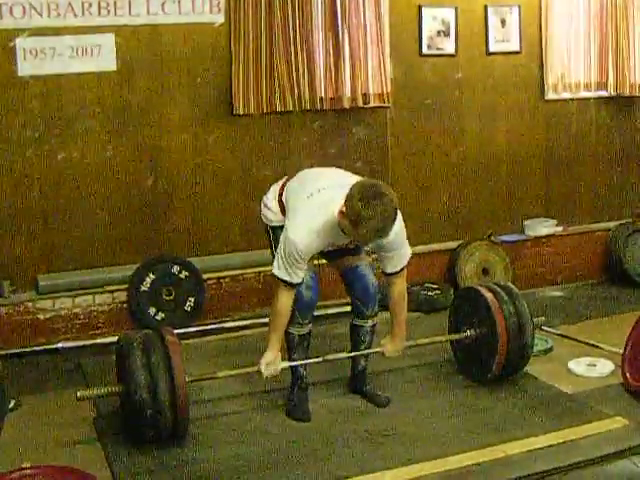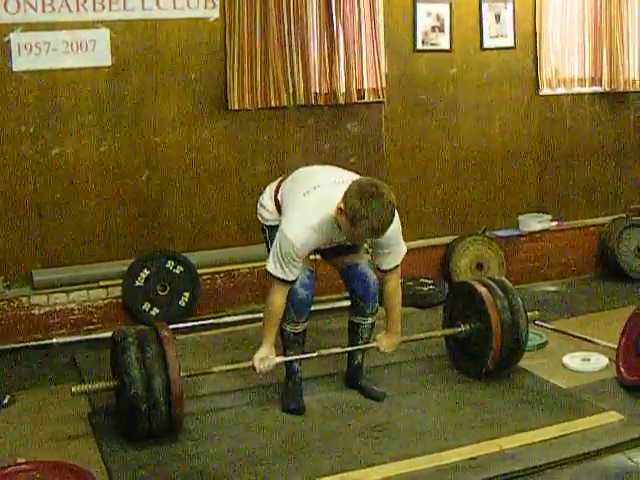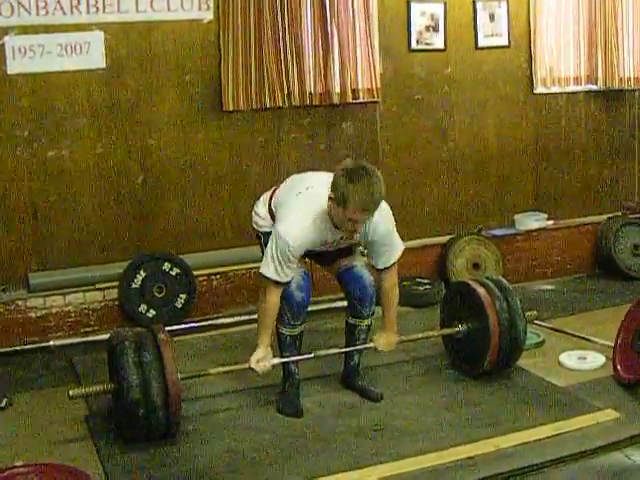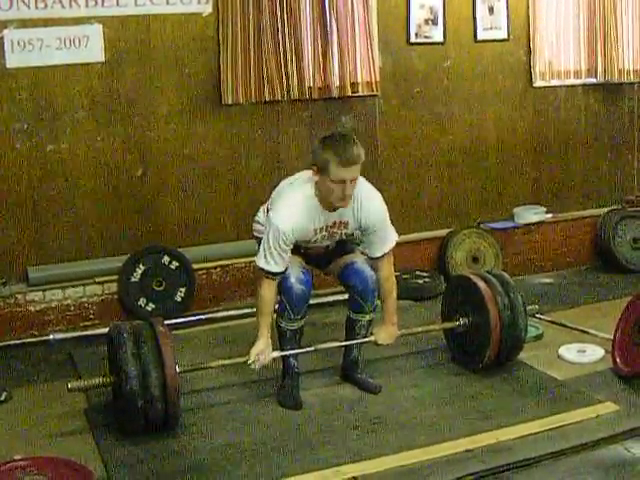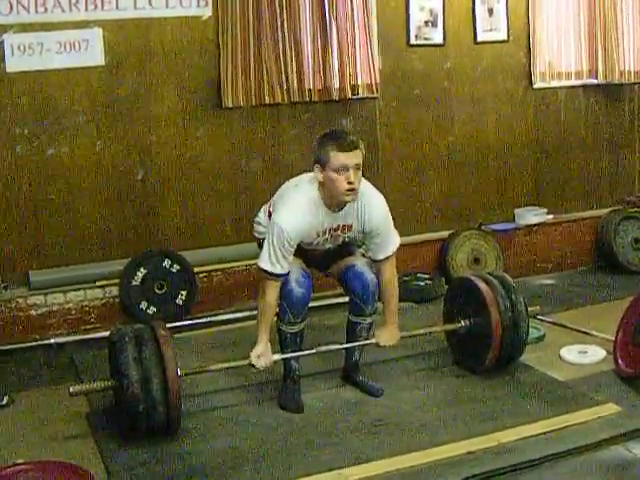
dt=1s
person 1, frame 1
left shoulder: (390, 224)
right shoulder: (303, 230)
left elbow: (396, 280)
right elbow: (286, 291)
left wrist: (397, 336)
right wrist: (273, 349)
left hip: (344, 221)
right hip: (283, 213)
left knee: (367, 288)
right knee: (305, 292)
left ankle: (359, 376)
right ankle: (299, 384)
person 1, frame 2
left shoulder: (386, 220)
right shoulder: (299, 229)
left elbow: (390, 275)
right elbow: (279, 288)
left wrist: (393, 330)
right wrist: (267, 345)
right hip: (279, 212)
left knee: (366, 284)
right knee: (300, 291)
left ankle: (355, 371)
right ankle: (293, 379)
person 1, frame 3
left shoulder: (380, 217)
right shoulder: (295, 227)
left elbow: (388, 273)
right elbow: (272, 291)
left wrist: (389, 330)
right wrist: (264, 346)
right hip: (273, 224)
left knee: (364, 288)
right knee: (296, 294)
left ankle: (352, 372)
right ankle: (290, 381)
person 1, frame 4
left shoulder: (370, 201)
right shoulder: (287, 214)
left elbow: (384, 264)
right elbow: (268, 280)
left wrist: (389, 322)
right wrist: (263, 338)
left hip: (334, 241)
right hip: (286, 244)
left knee: (365, 280)
right knee: (296, 286)
left ankle: (351, 365)
right ankle: (290, 373)
person 1, frame 5
left shoulder: (373, 204)
right shoulder: (291, 215)
left elbow: (386, 265)
right elbow: (271, 284)
left wrist: (391, 324)
right wrist: (263, 341)
left hip: (336, 242)
right hip: (279, 241)
left knee: (366, 283)
right knee: (296, 290)
left ankle: (352, 368)
right ankle: (291, 376)
